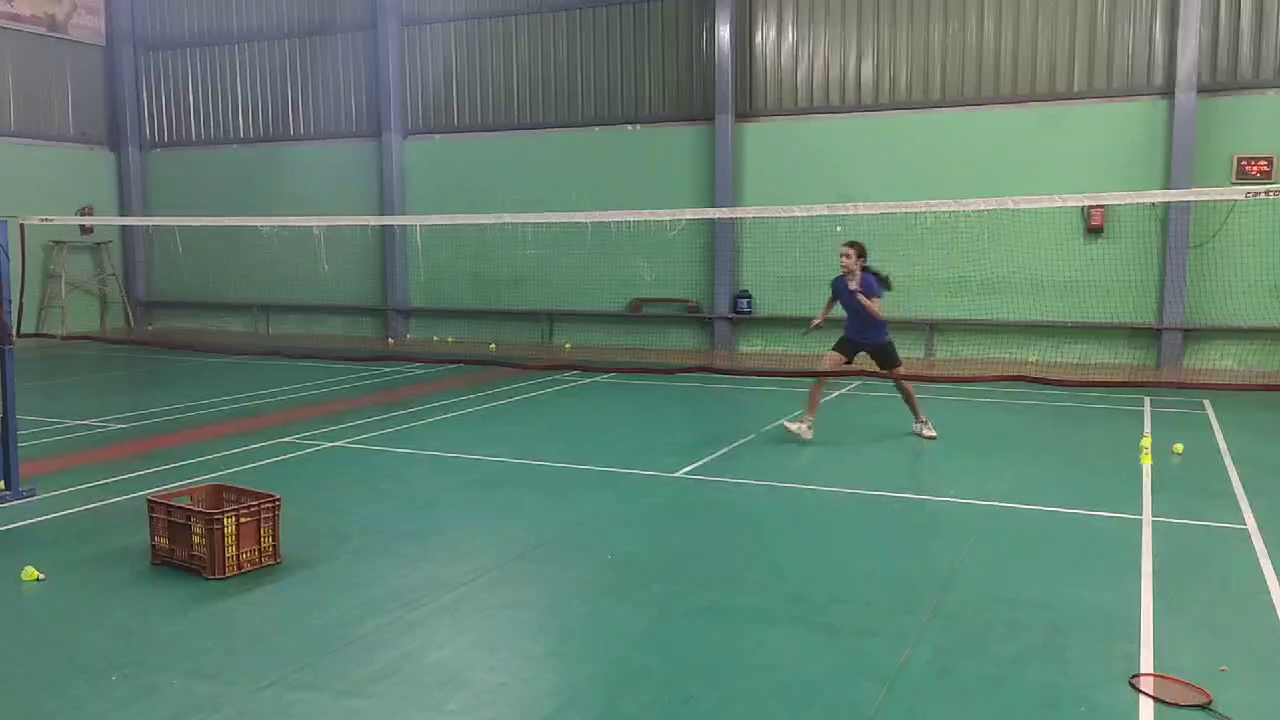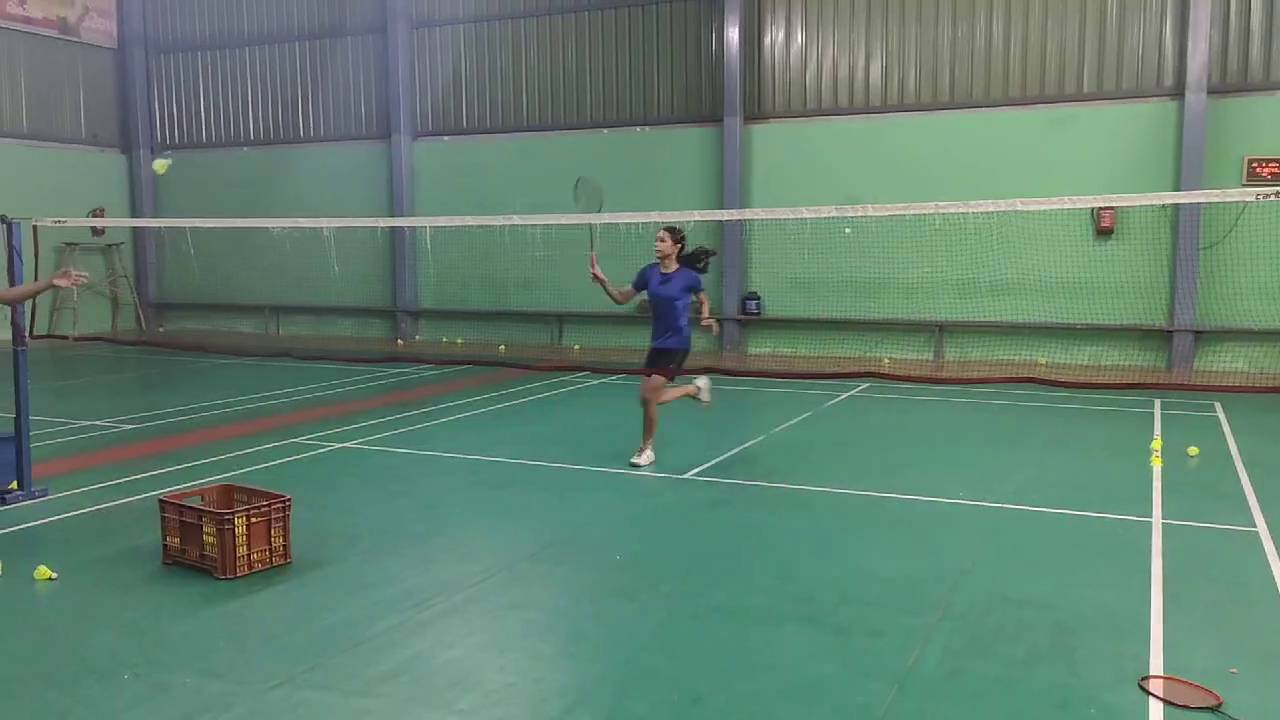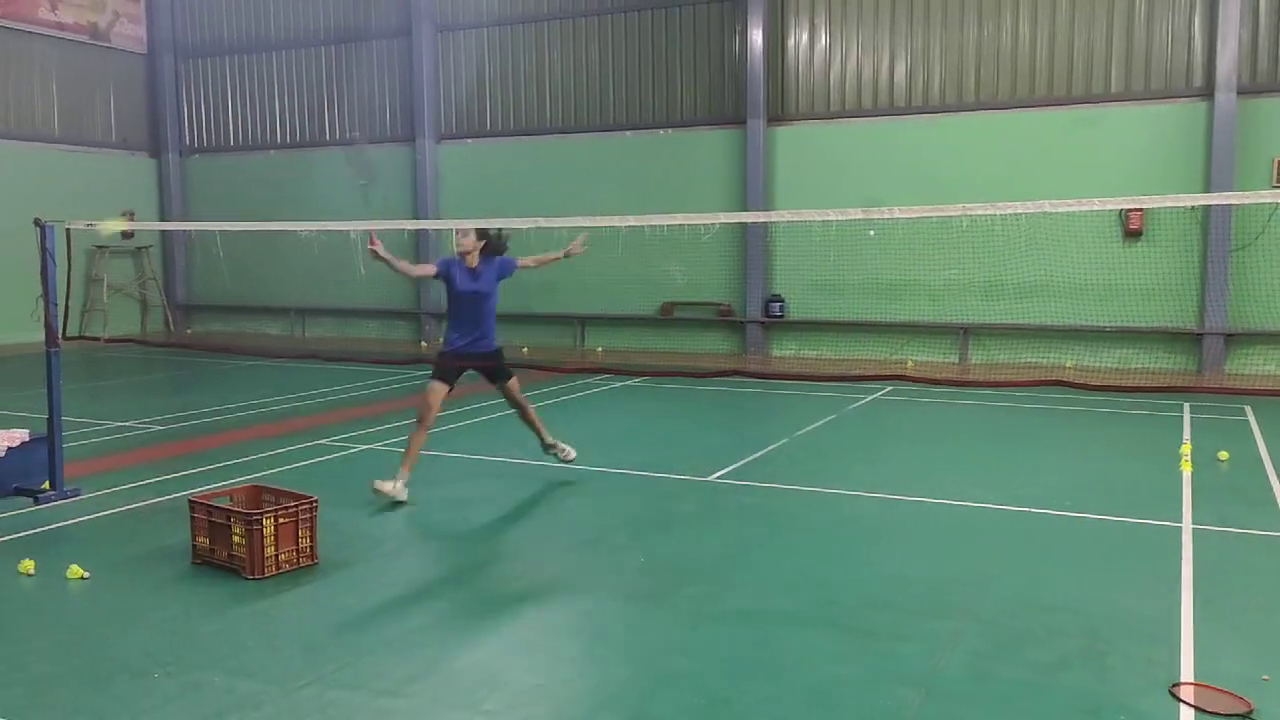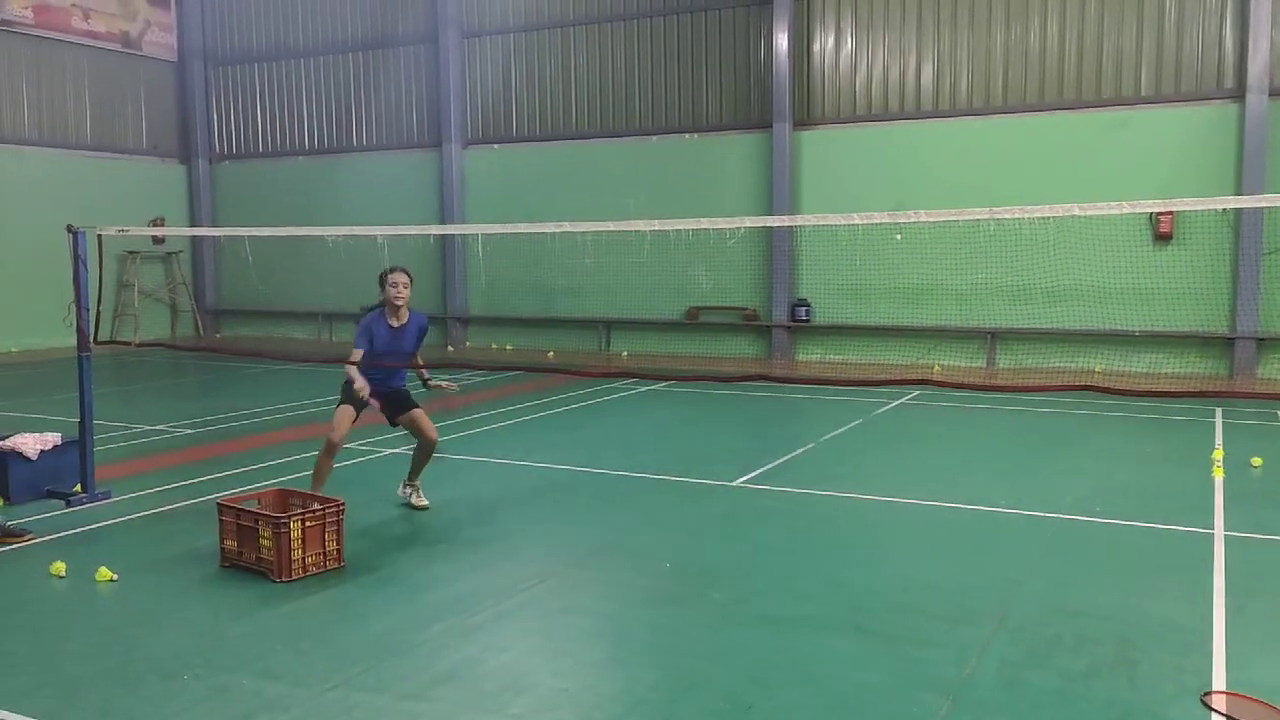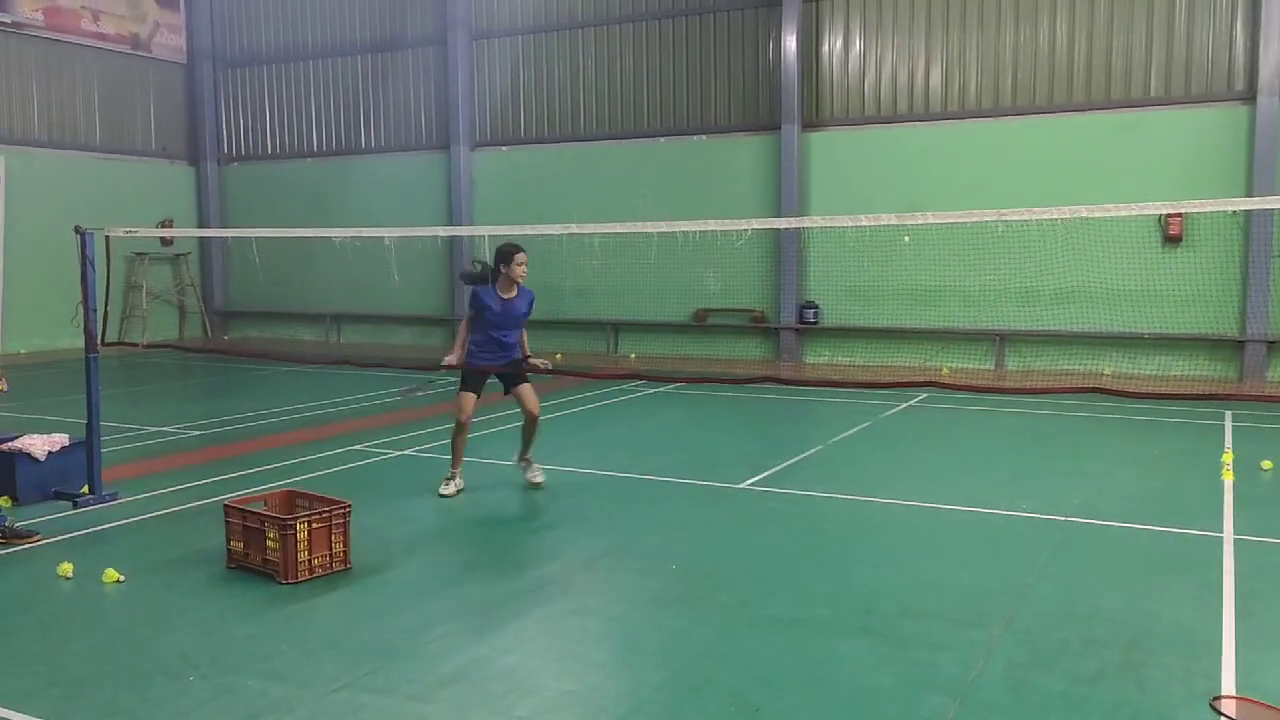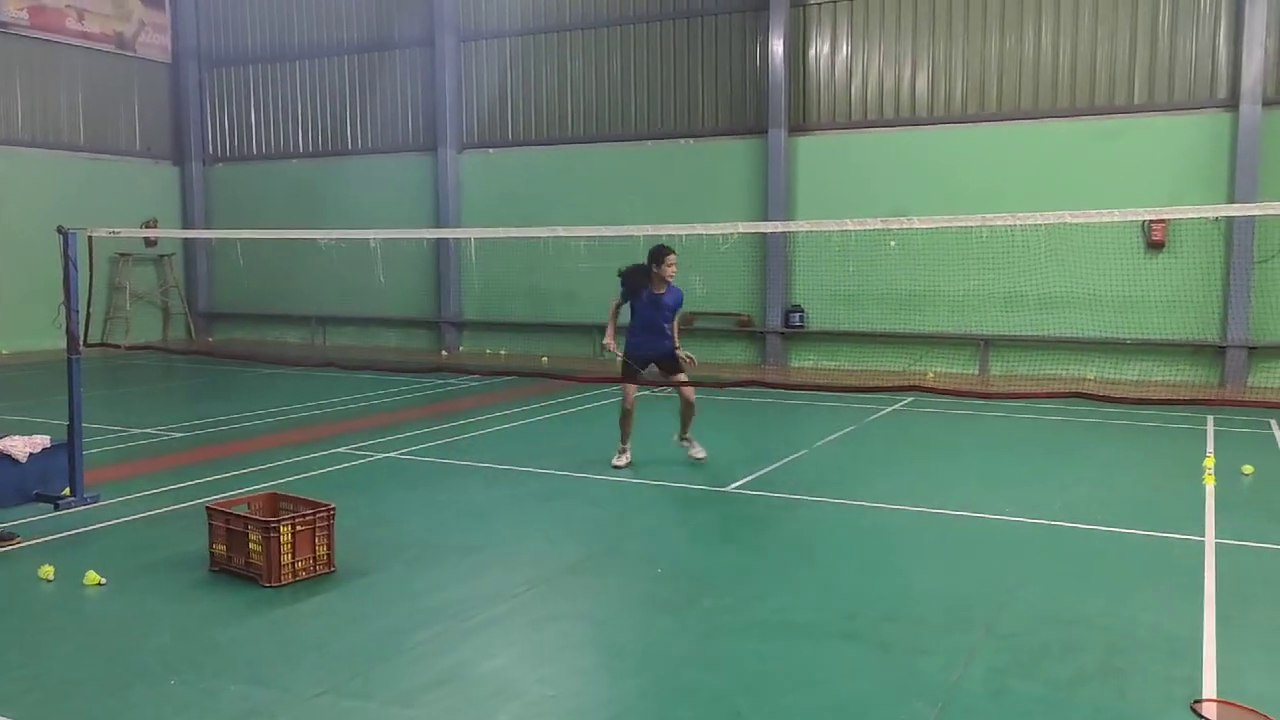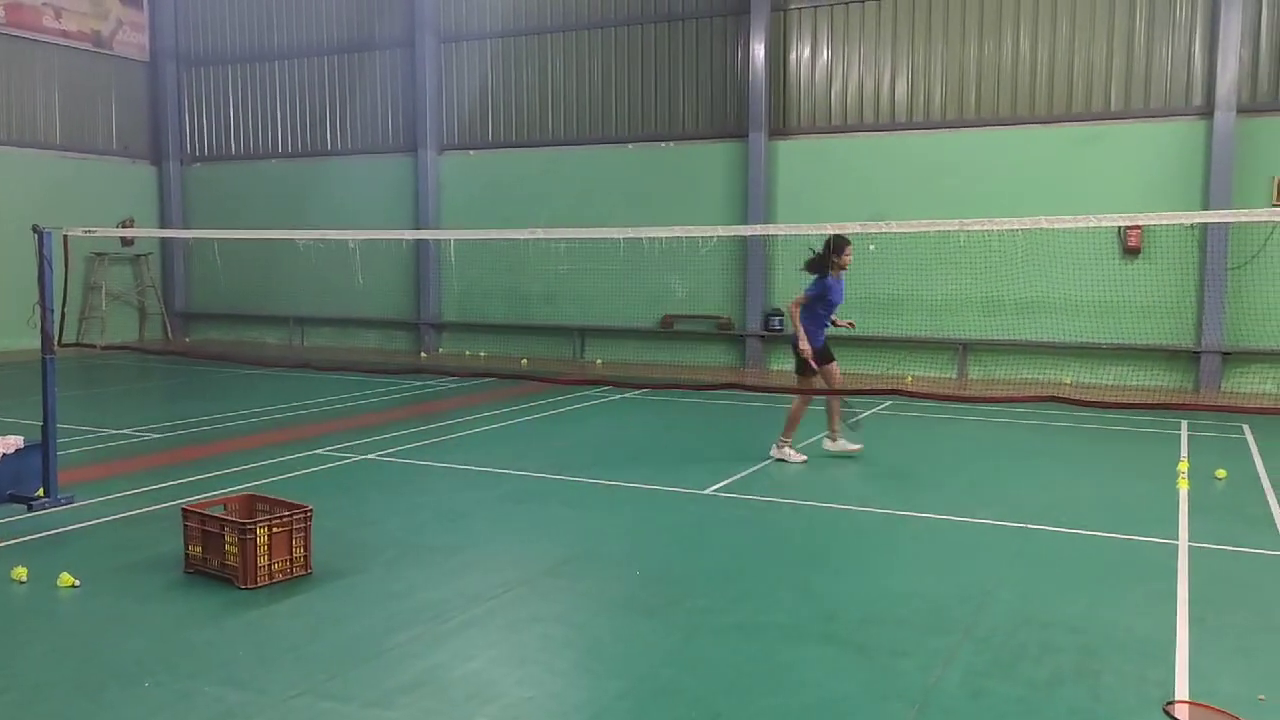
dt=0.5s
person 1, frame 1
left shoulder: (869, 281)
right shoulder: (838, 283)
left elbow: (878, 314)
left wrist: (856, 292)
right wrist: (821, 318)
left hip: (878, 340)
right hip: (852, 337)
left knee: (902, 383)
left ankle: (921, 422)
right ankle: (806, 424)
person 1, frame 2
left shoulder: (688, 275)
right shoulder: (648, 272)
left elbow: (702, 300)
right elbow: (621, 299)
left wrist: (706, 318)
right wrist: (602, 280)
left hip: (676, 344)
right hip: (657, 343)
left knee: (647, 397)
right knee: (654, 394)
left ankle: (646, 448)
right ankle: (696, 387)
person 1, frame 3
left shoulder: (496, 266)
right shoulder: (450, 266)
left elbow: (530, 262)
right elbow: (412, 271)
left wrist: (565, 254)
right wrist: (384, 256)
left hip: (487, 349)
right hip: (455, 351)
left knee: (519, 402)
right knee: (426, 416)
left ankle: (549, 442)
right ankle: (400, 480)
person 1, frame 4
left shoulder: (419, 322)
right shoulder: (371, 322)
right elbow: (352, 363)
left wrist: (428, 381)
right wrist: (358, 381)
left hip: (394, 389)
right hip: (362, 385)
left knee: (430, 439)
right knee: (334, 440)
left ankle: (410, 486)
person 1, frame 5
left shoulder: (527, 297)
right shoulder: (481, 293)
right elbow: (468, 321)
left wrist: (528, 358)
right wrist: (456, 352)
left hip: (511, 361)
right hip: (478, 360)
left knee: (533, 412)
right knee: (462, 419)
left ankle: (525, 459)
right ankle: (455, 474)
person 1, frame 6
left shoulder: (676, 294)
right shoulder: (636, 286)
right elbow: (616, 306)
left wrist: (678, 348)
right wrist: (609, 334)
left hip: (665, 351)
right hip: (636, 352)
left knee: (689, 398)
right knee: (628, 405)
left ankle: (685, 436)
right ankle: (624, 448)
person 1, frame 7
left shoulder: (837, 278)
right shoulder: (825, 282)
right elbow: (794, 307)
left wrist: (835, 321)
right wrist: (802, 339)
left hip: (819, 339)
right hip: (808, 341)
left knee: (836, 386)
right knee: (807, 395)
left ankle: (834, 439)
right ankle: (782, 445)
